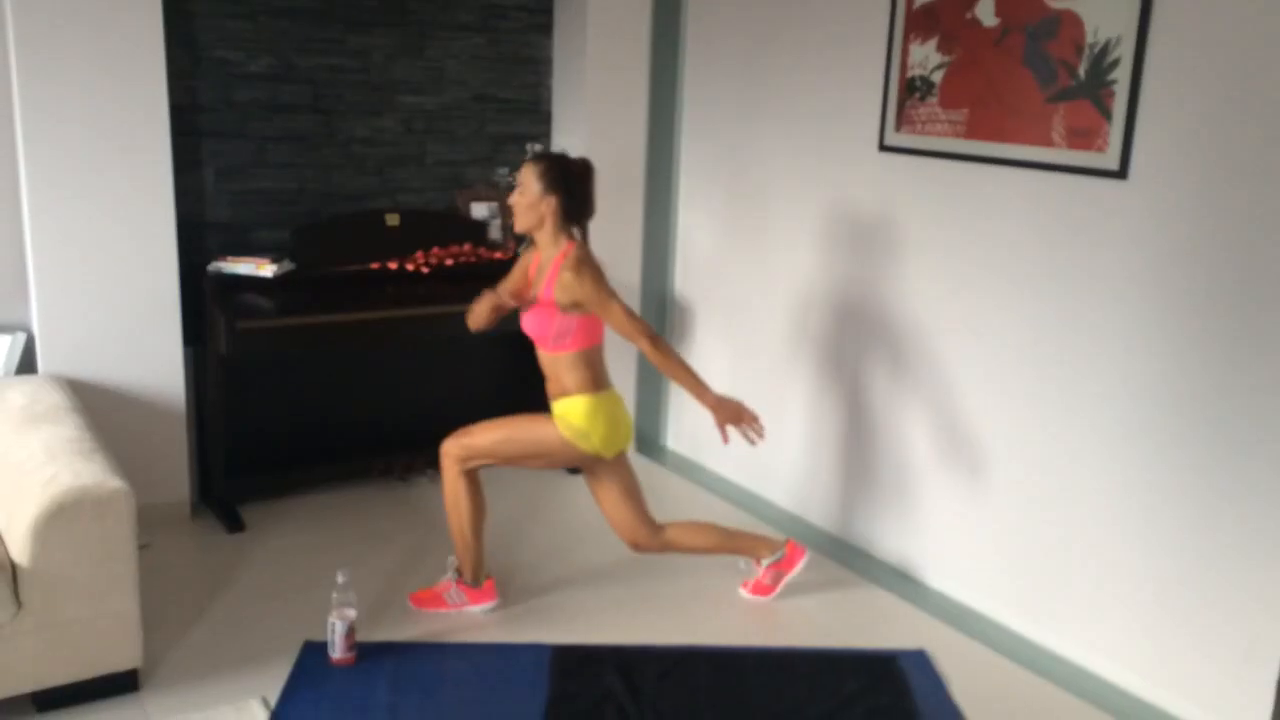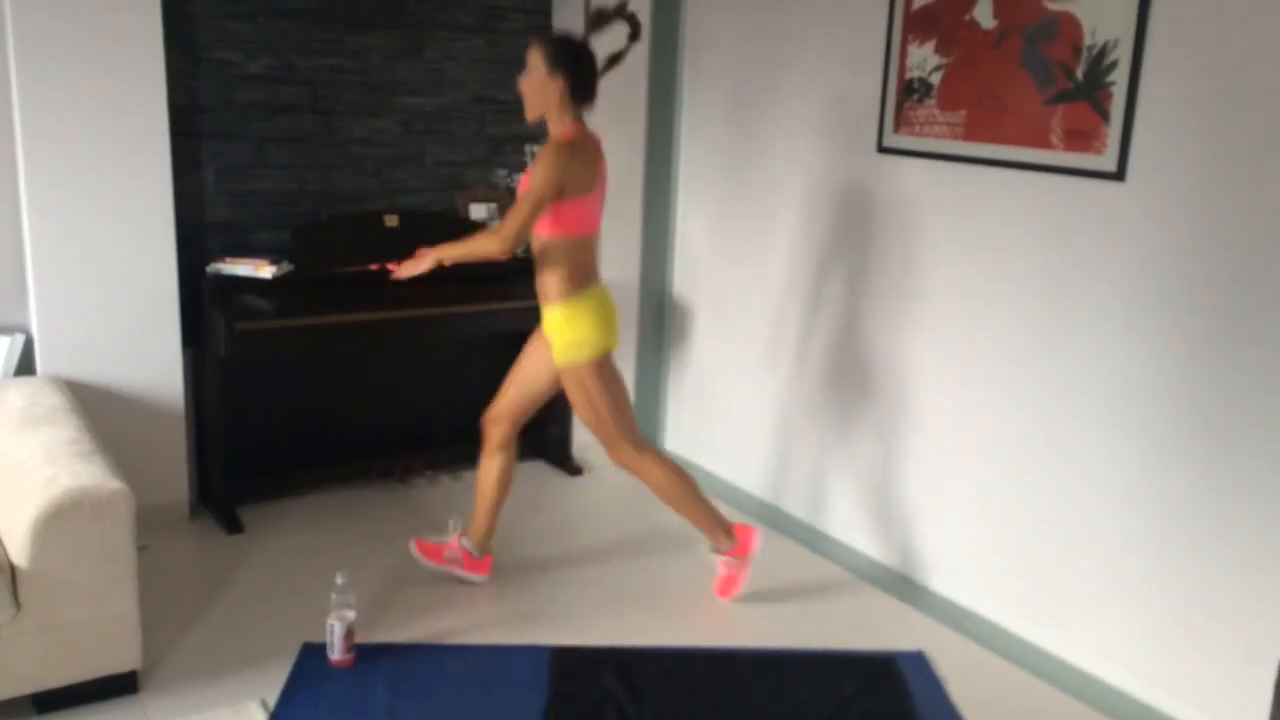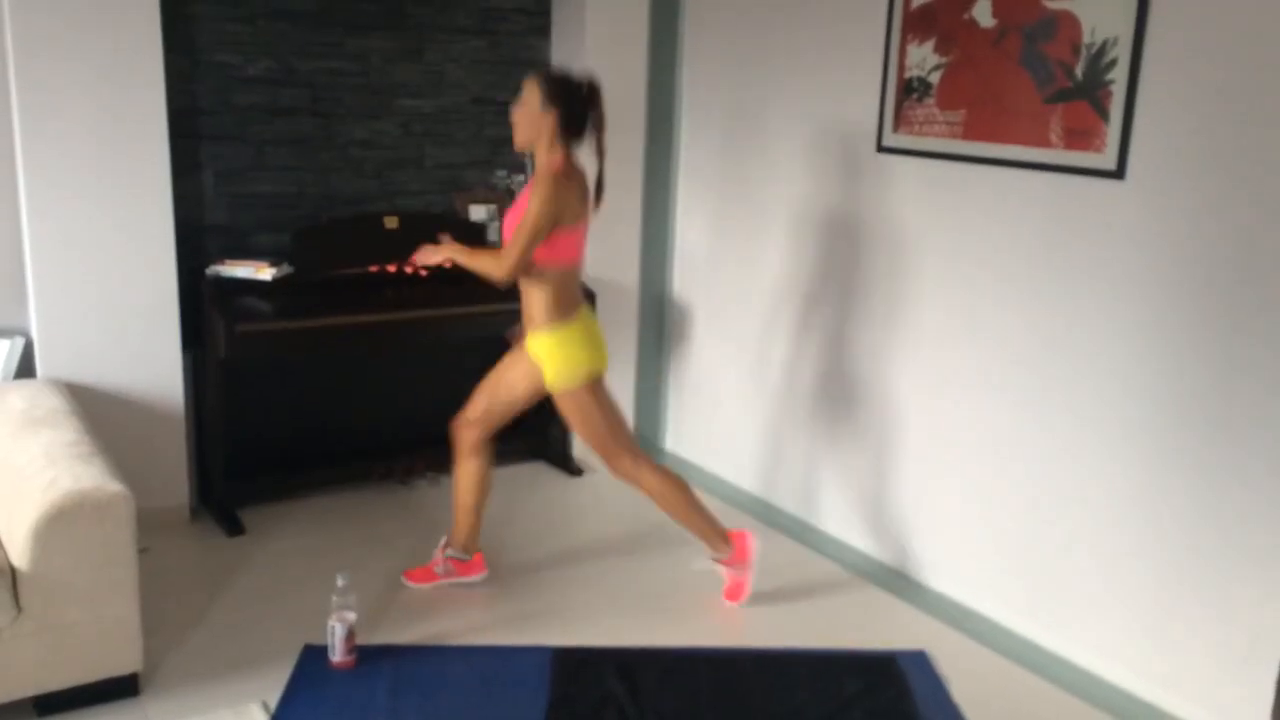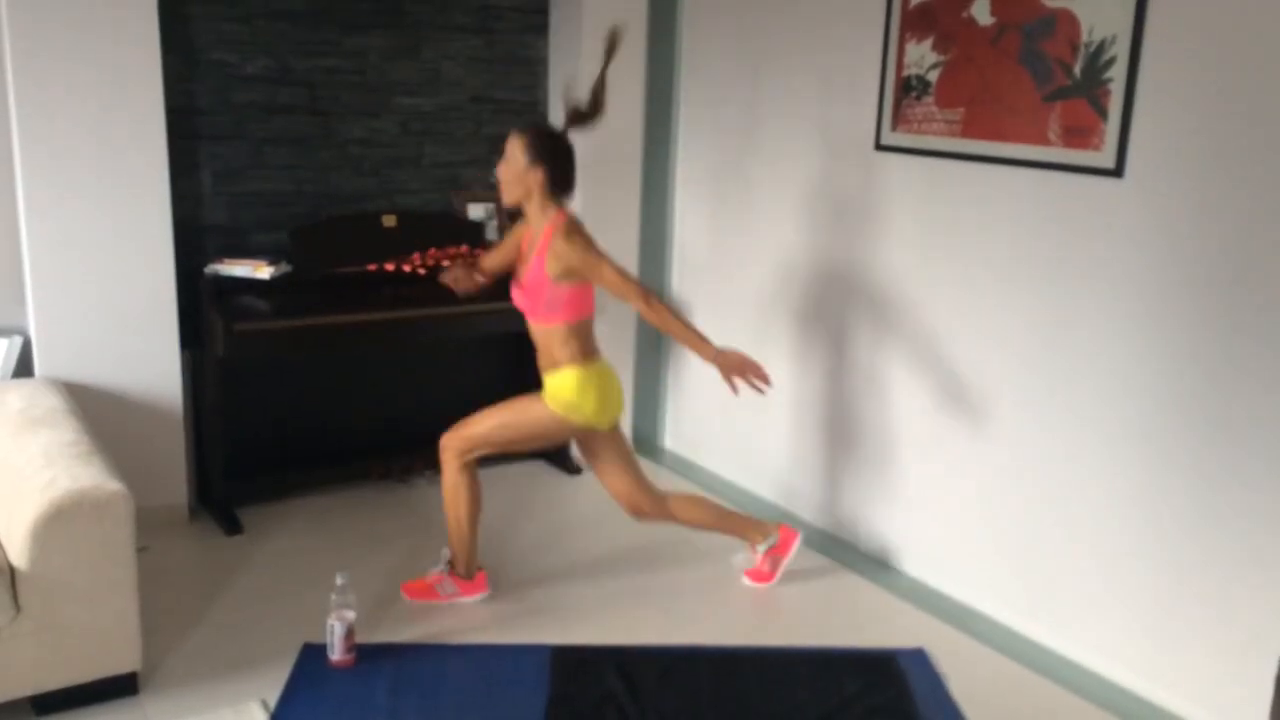
dt=0.5s
person 1, frame 1
left shoulder: (574, 271)
right shoulder: (535, 256)
left elbow: (646, 339)
right elbow: (486, 311)
left wrist: (713, 400)
right wrist: (489, 303)
left hip: (585, 420)
right hip: (586, 416)
left knee: (455, 454)
right knee: (645, 537)
left ankle: (470, 583)
right ankle: (776, 551)
person 1, frame 2
left shoulder: (563, 153)
right shoulder: (582, 146)
left elbow: (504, 241)
left wrist: (433, 256)
left hip: (576, 323)
right hip: (563, 319)
left knee: (625, 449)
right knee: (499, 424)
left ankle: (730, 541)
right ankle: (473, 550)
person 1, frame 3
left shoulder: (553, 184)
right shoulder: (561, 178)
left elbow: (506, 267)
left wrist: (450, 251)
left hip: (563, 345)
right hip: (546, 340)
left knee: (626, 462)
right knee: (468, 430)
left ankle: (729, 548)
right ankle: (462, 555)
person 1, frame 4
left shoulder: (563, 238)
right shoulder: (527, 225)
left elbow: (640, 297)
right elbow: (483, 271)
left wrist: (713, 353)
right wrist: (464, 272)
left hip: (577, 391)
right hip: (578, 388)
left knee: (456, 449)
right knee: (644, 505)
left ankle: (463, 574)
right ankle: (769, 540)
